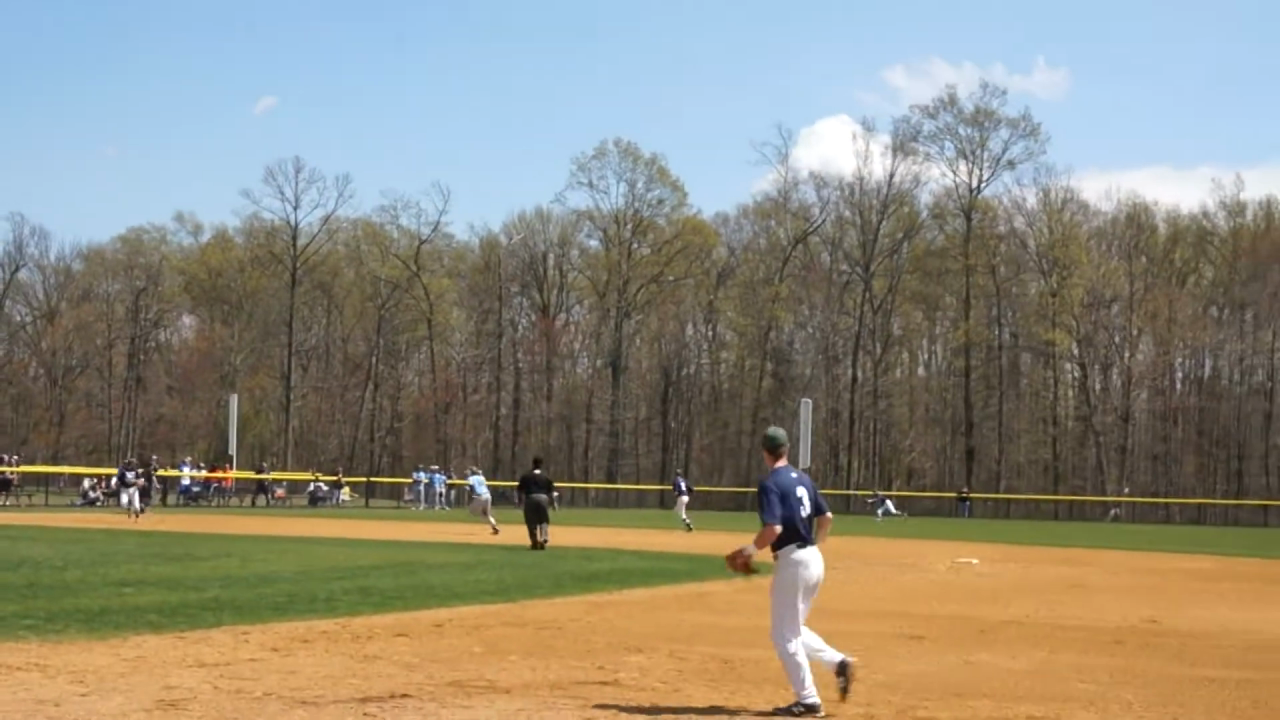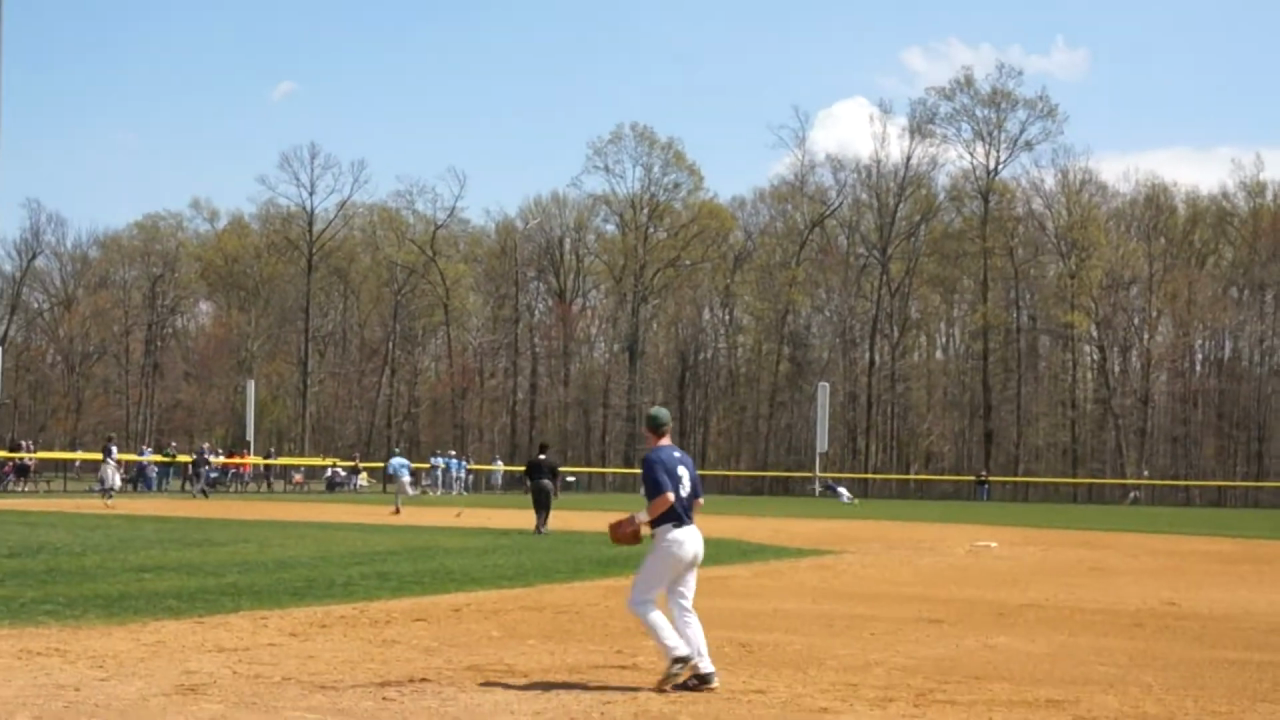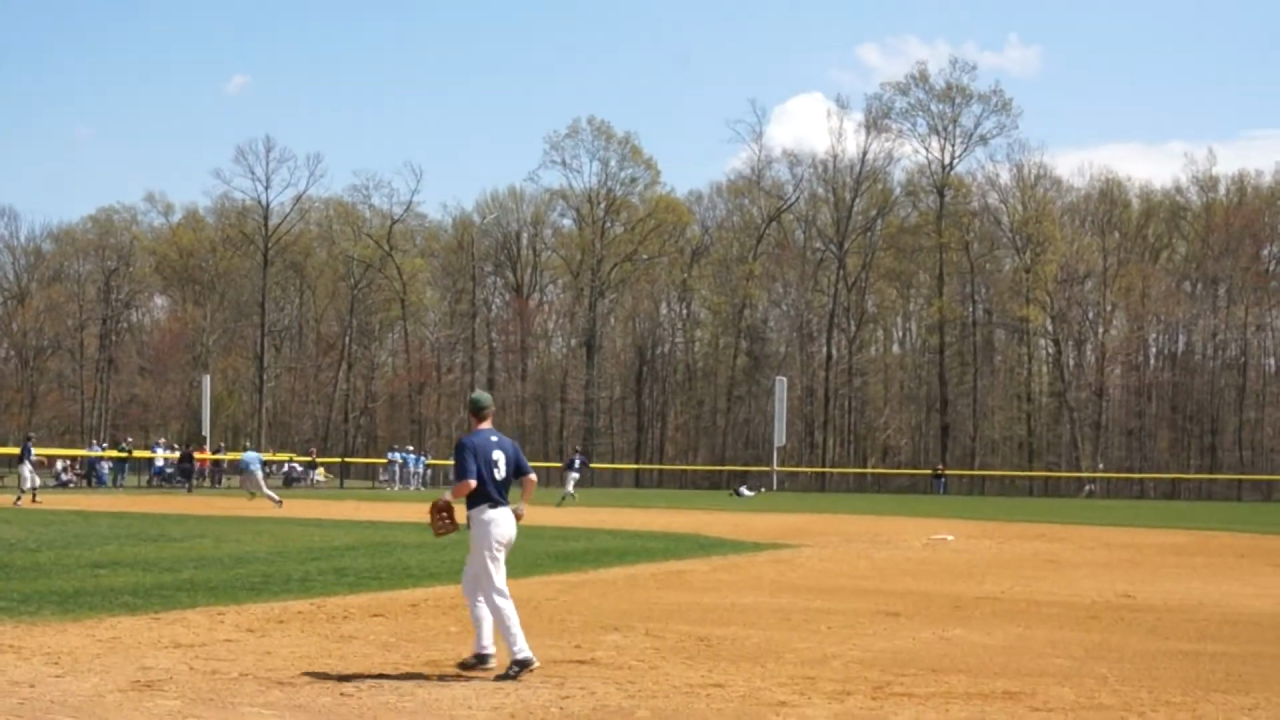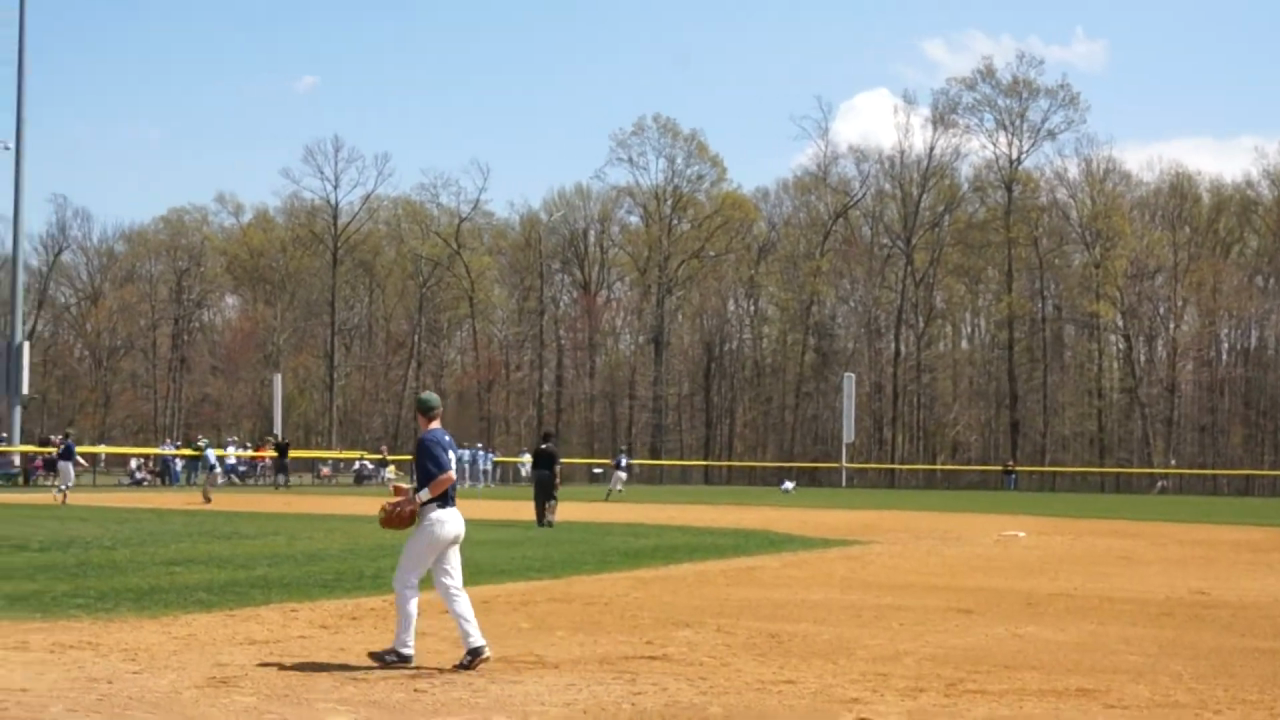
dt=0.4s
person 1, frame 1
left shoulder: (769, 482)
right shoulder: (804, 479)
left elbow: (772, 528)
right elbow: (826, 517)
left wrist: (749, 549)
left hip: (793, 563)
right hip: (812, 560)
left knee: (785, 635)
right knee: (791, 630)
right ankle: (838, 663)
person 1, frame 2
left shoulder: (653, 458)
right shoulder: (684, 458)
left elbow: (666, 497)
right elbow: (697, 501)
left wrist: (641, 517)
left hip: (671, 540)
right hip: (691, 537)
left knee: (639, 601)
right knee: (681, 608)
left ankle: (679, 653)
right ankle: (704, 672)
person 1, frame 3
left shoulder: (468, 443)
right shoulder: (508, 443)
left elbow: (467, 483)
right elbow: (530, 478)
left wrist: (447, 496)
right wrist: (521, 507)
left hip: (485, 521)
right hip: (505, 519)
left knee: (494, 592)
right knee: (473, 586)
left ankle: (522, 656)
right ankle: (484, 651)
person 1, frame 4
left shoulder: (427, 440)
right shoulder: (448, 440)
left elbow: (449, 476)
left wrist: (419, 496)
right wrist: (413, 492)
left hip: (434, 521)
right hip: (453, 519)
left knee: (405, 583)
right knee: (450, 587)
left ankle: (403, 650)
right ankle: (475, 645)
